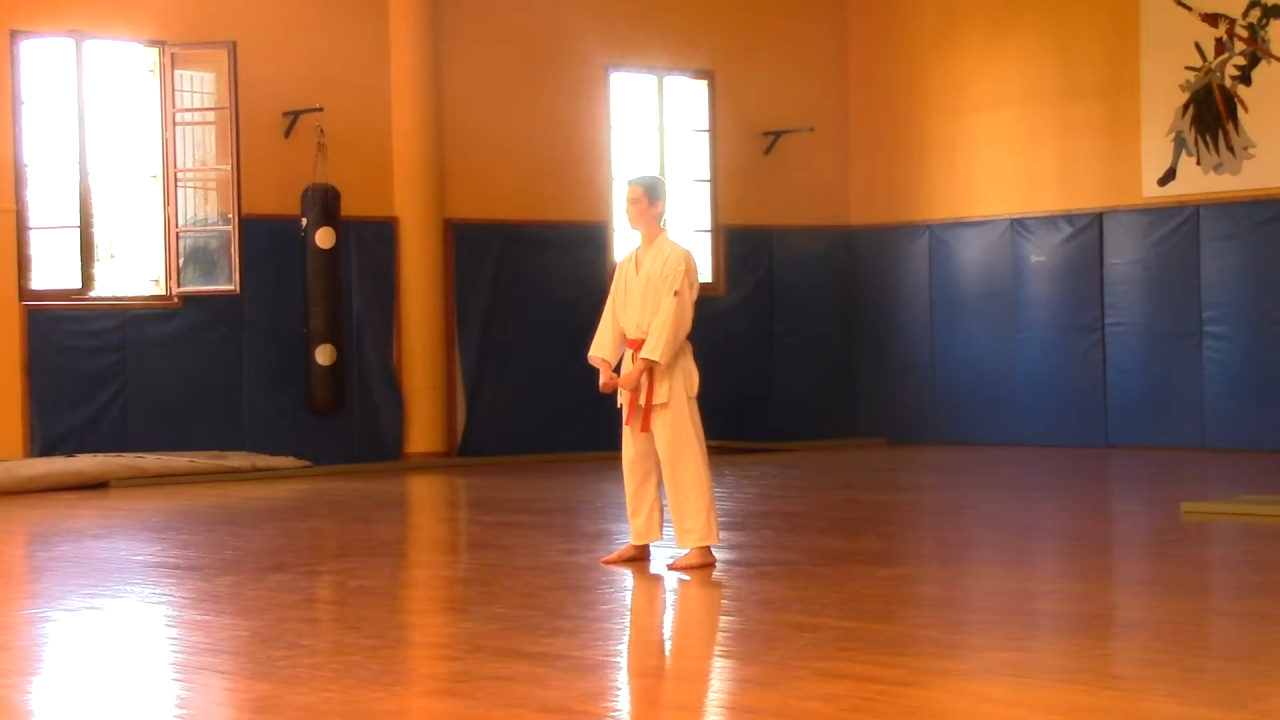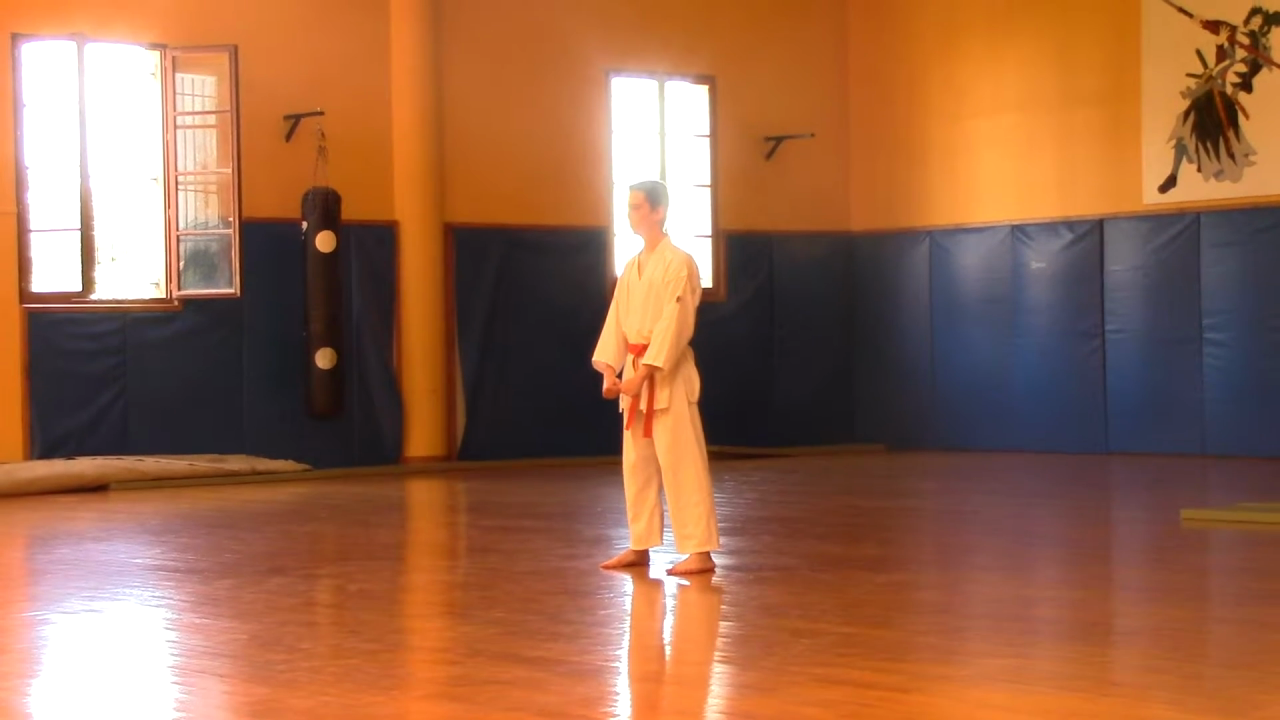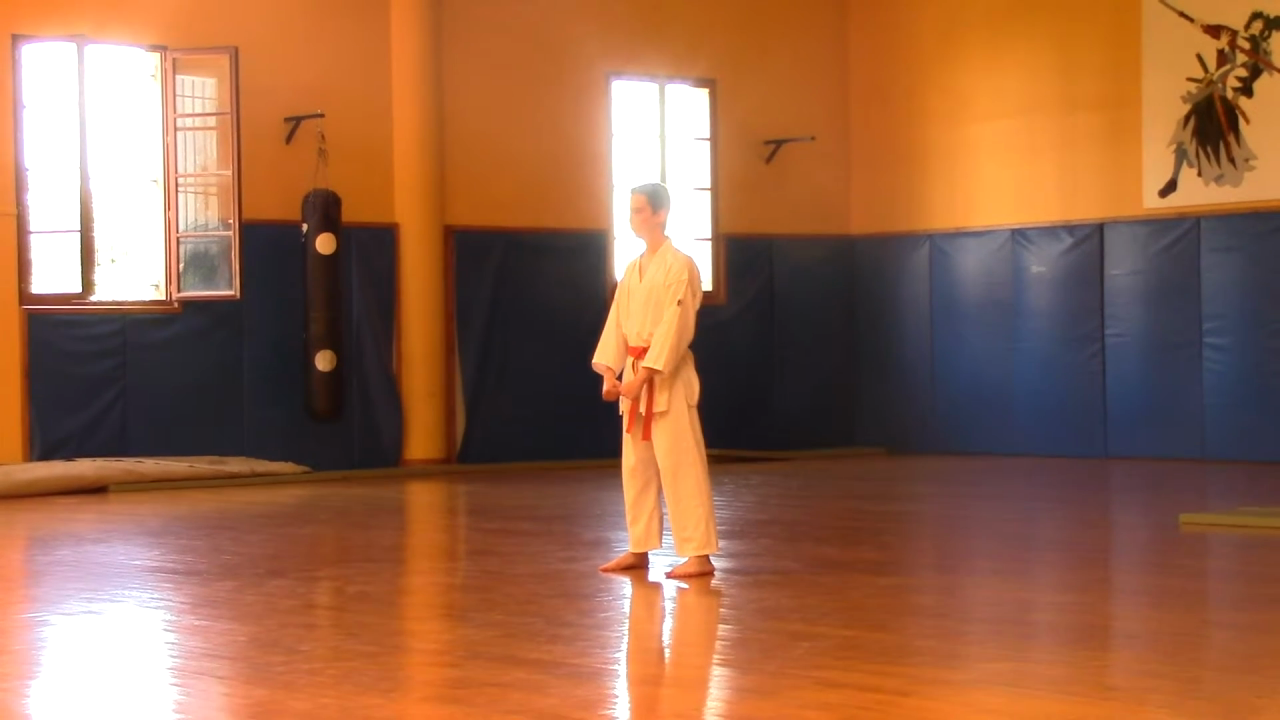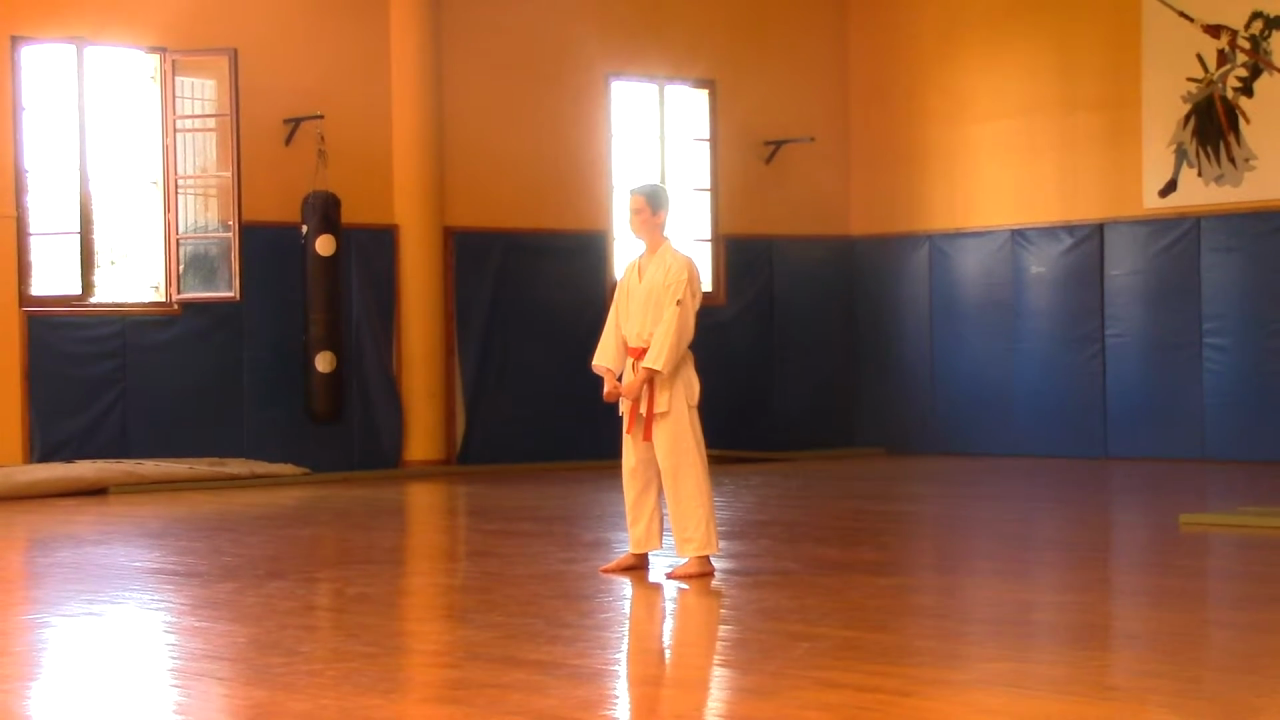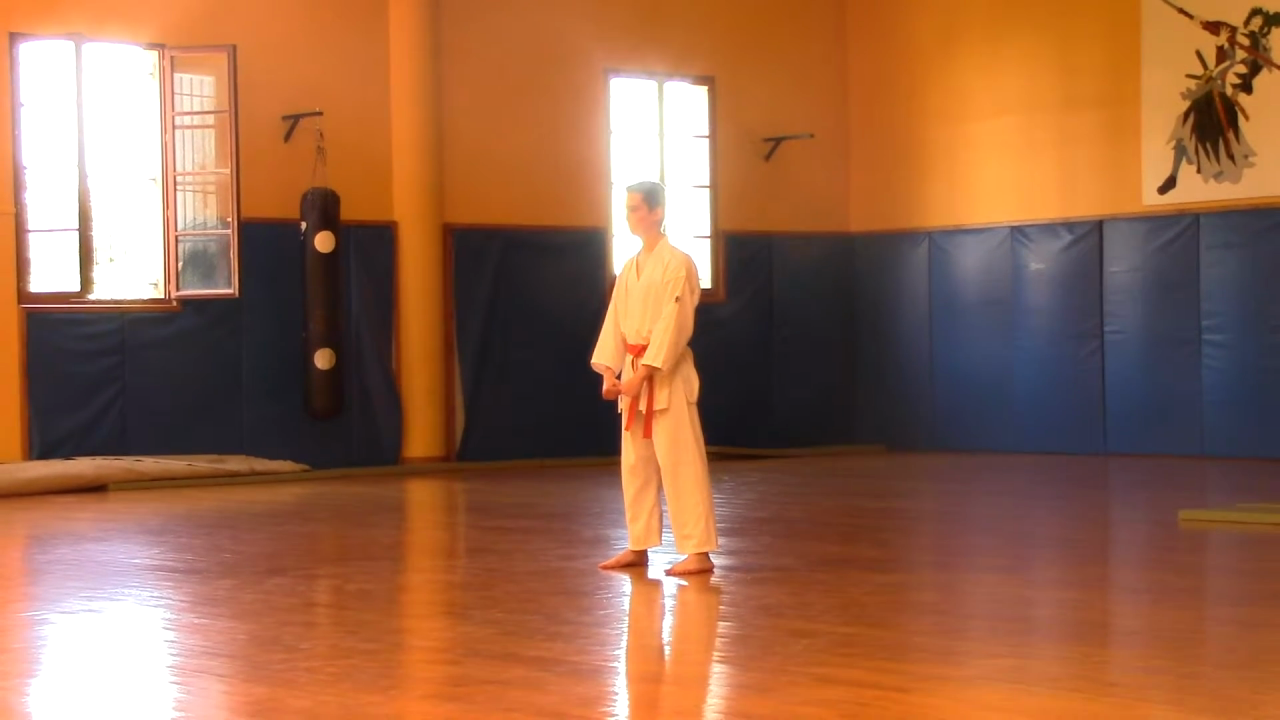
dt=0.3s
person 1, frame 1
left shoulder: (676, 257)
right shoulder: (627, 263)
left elbow: (671, 320)
right elbow: (613, 316)
left wrist: (641, 367)
right wrist: (605, 365)
left hip: (667, 368)
right hip: (633, 367)
left knee: (682, 457)
right knee: (637, 458)
left ankle: (701, 545)
right ankle: (640, 540)
person 1, frame 2
left shoulder: (679, 263)
right shoulder: (632, 267)
left elbow: (674, 325)
right elbow: (617, 321)
left wrist: (643, 373)
right wrist: (610, 370)
left hip: (668, 373)
right hip: (635, 372)
left knee: (681, 463)
right knee: (637, 464)
left ankle: (700, 551)
right ankle: (640, 545)
person 1, frame 3
left shoulder: (680, 266)
right shoulder: (633, 270)
left elbow: (675, 329)
right elbow: (617, 323)
left wrist: (644, 375)
right wrist: (610, 372)
left hip: (667, 377)
right hip: (634, 375)
left knee: (680, 466)
right knee: (636, 466)
left ankle: (699, 555)
right ankle: (639, 548)
person 1, frame 4
left shoulder: (679, 266)
right shoulder: (632, 270)
left elbow: (674, 329)
right elbow: (616, 323)
left wrist: (644, 376)
right wrist: (611, 373)
left hip: (668, 378)
right hip: (634, 375)
left knee: (682, 467)
right knee: (636, 467)
left ankle: (700, 555)
right ankle: (639, 549)
person 1, frame 5
left shoulder: (677, 263)
right shoulder: (630, 267)
left elbow: (674, 326)
right elbow: (616, 322)
left wrist: (644, 373)
right wrist: (610, 371)
left hip: (667, 375)
right hip: (634, 373)
left knee: (682, 464)
right knee: (636, 464)
left ankle: (698, 552)
right ankle: (638, 546)
person 2, frame 1
left shoulder: (1258, 41)
right shoulder: (1230, 25)
left hip: (1226, 85)
right hip: (1210, 78)
right knee: (1188, 117)
right ankle: (1173, 168)
person 2, frame 2
left shoulder: (1258, 47)
right shoulder: (1230, 32)
left hip: (1227, 91)
right hip: (1211, 85)
right knee: (1189, 123)
right ankle: (1174, 174)
person 2, frame 3
left shoulder: (1259, 51)
right shoulder: (1231, 37)
left hip: (1228, 96)
right hip: (1212, 90)
right knee: (1189, 128)
right ankle: (1174, 179)
person 2, frame 4
left shoulder: (1260, 51)
right shoulder: (1232, 36)
left hip: (1228, 97)
right hip: (1212, 90)
right knee: (1189, 129)
right ankle: (1174, 179)
person 2, frame 5
left shoulder: (1259, 48)
right shoulder: (1231, 33)
left hip: (1227, 95)
right hip: (1211, 89)
right knee: (1188, 126)
right ankle: (1173, 175)
